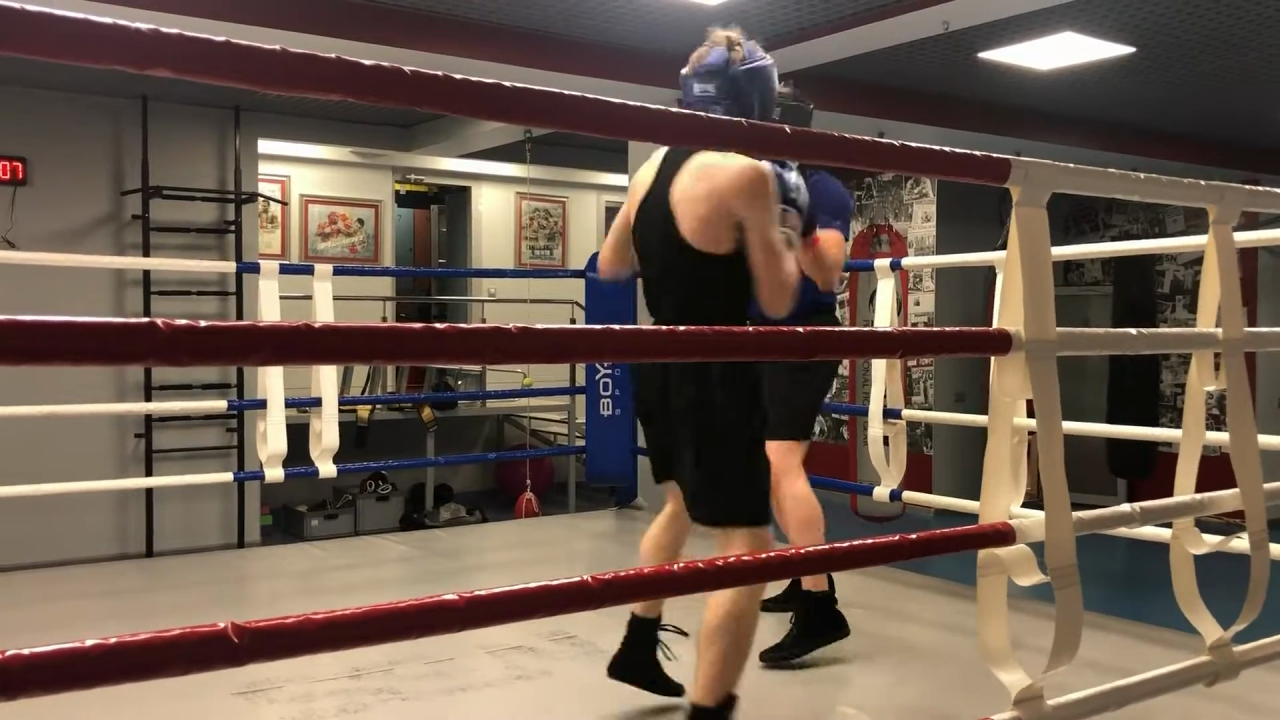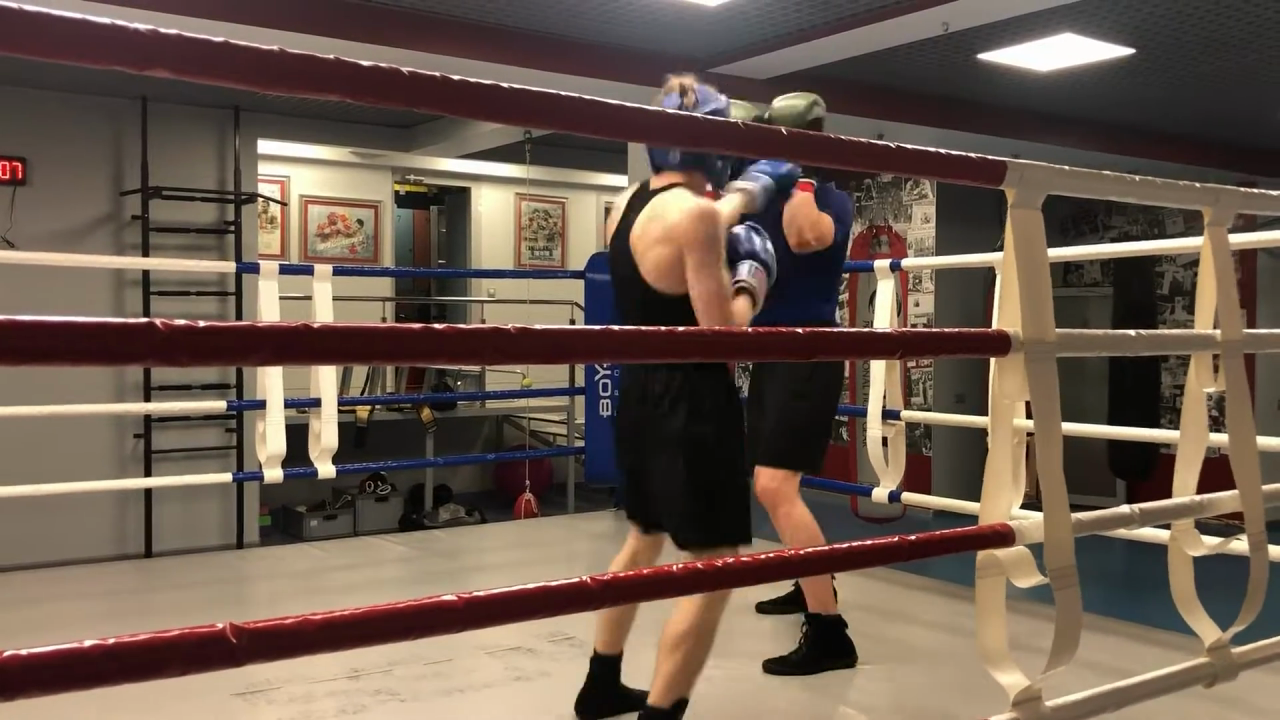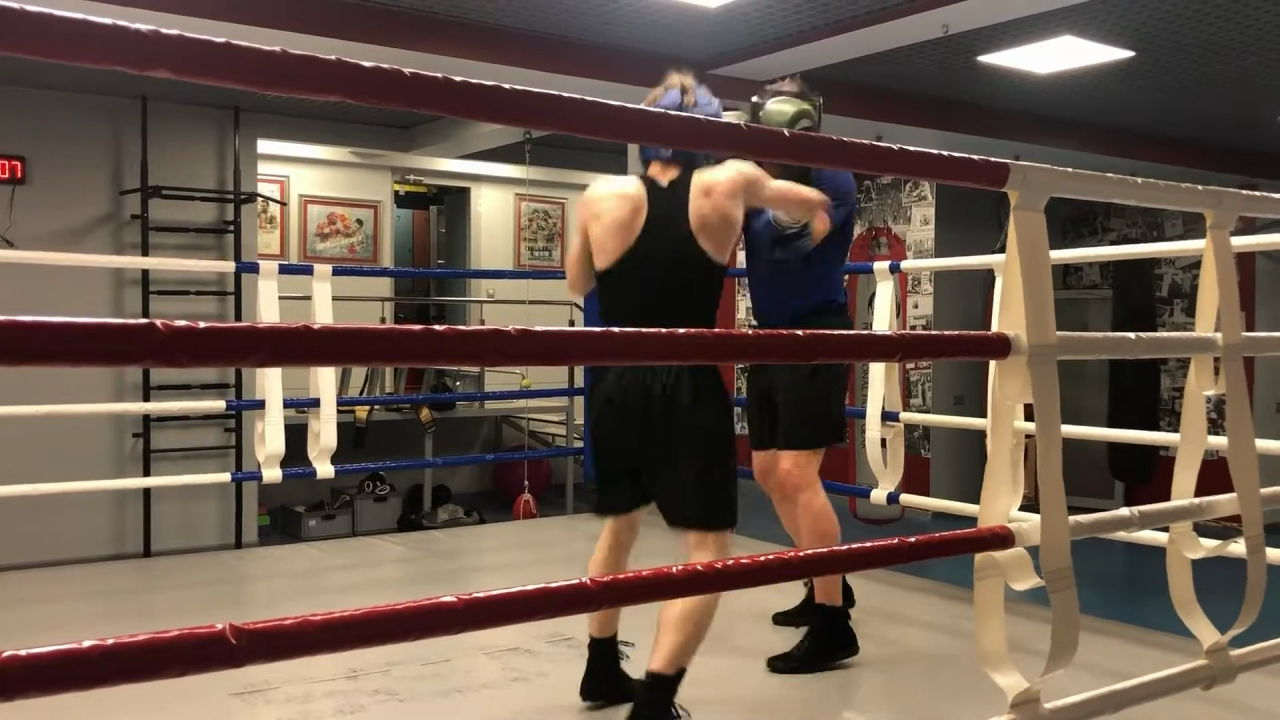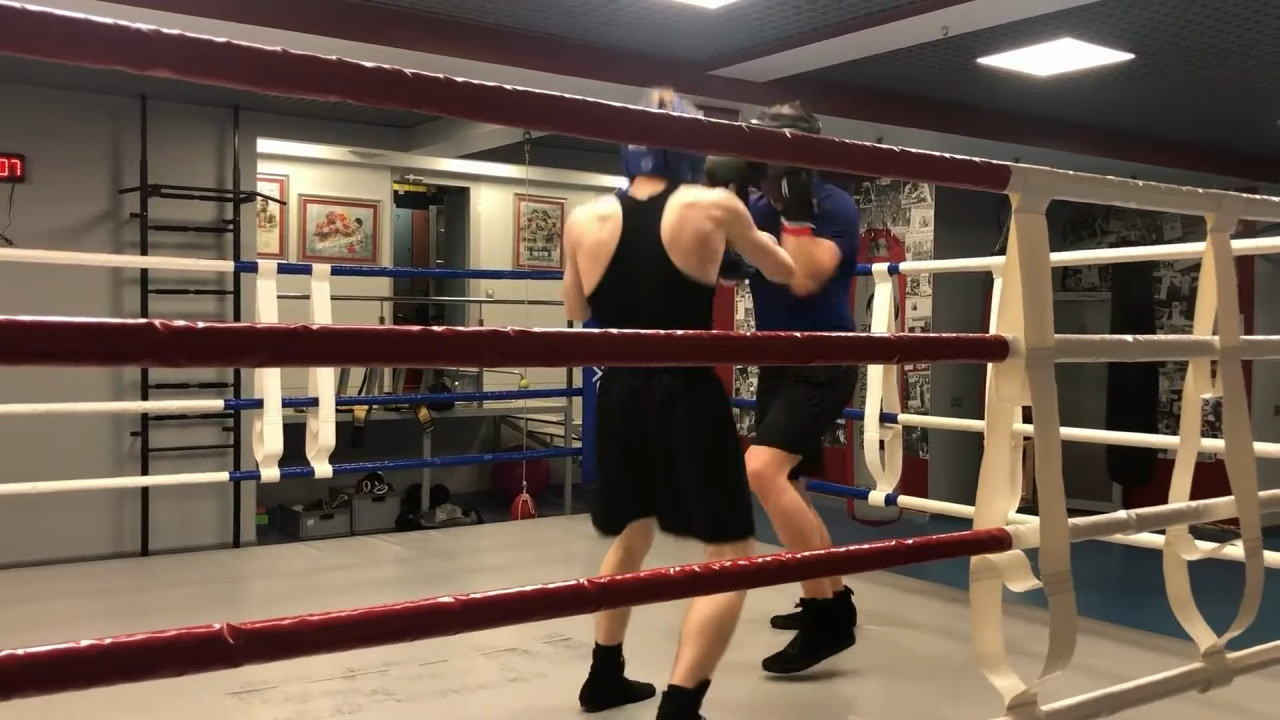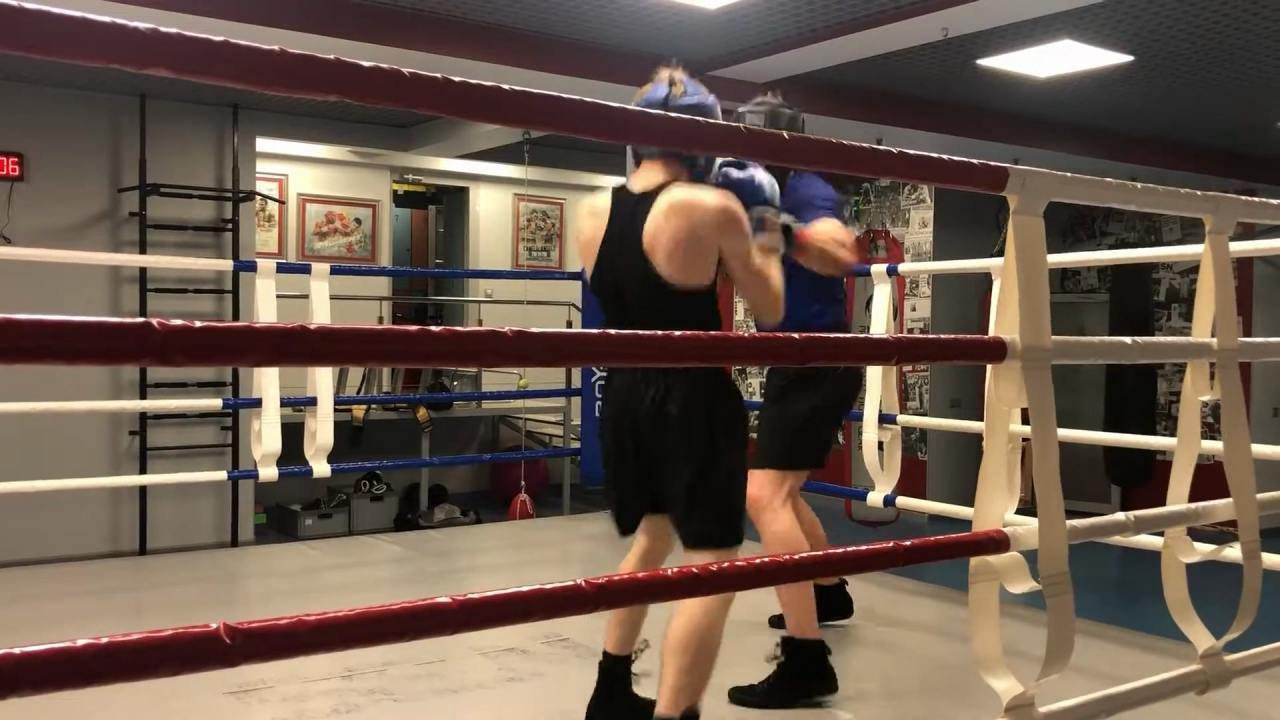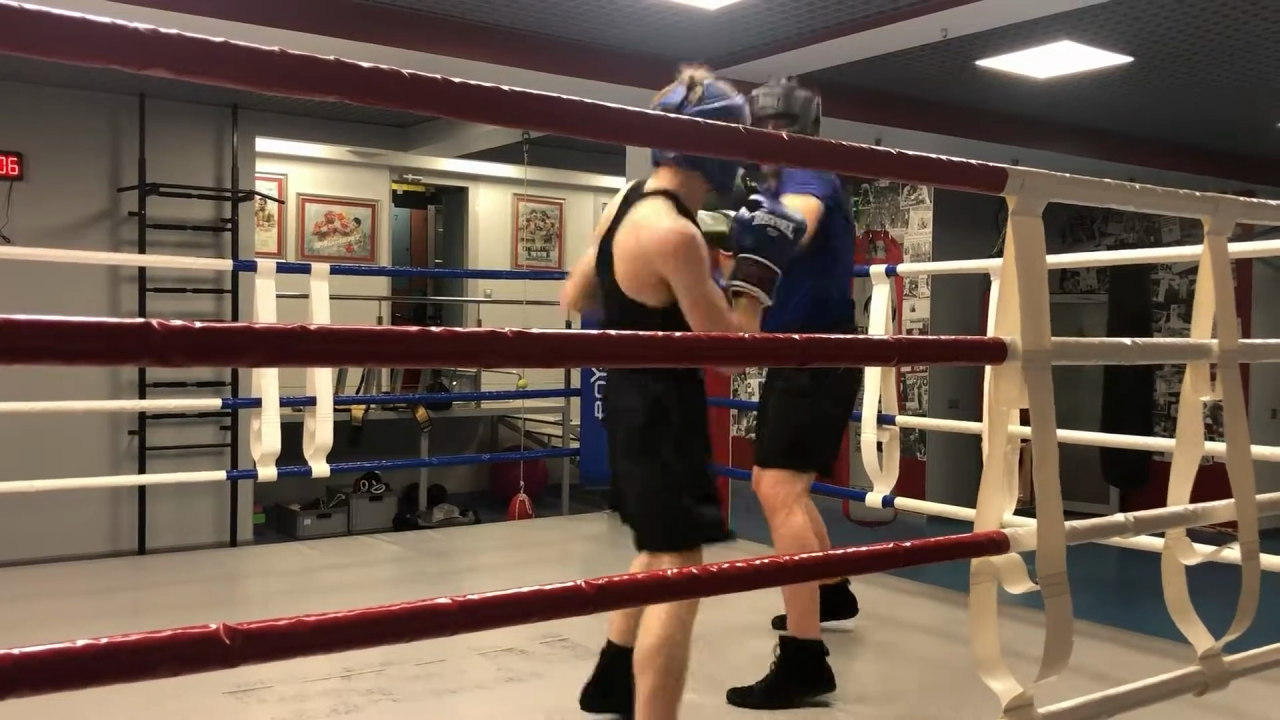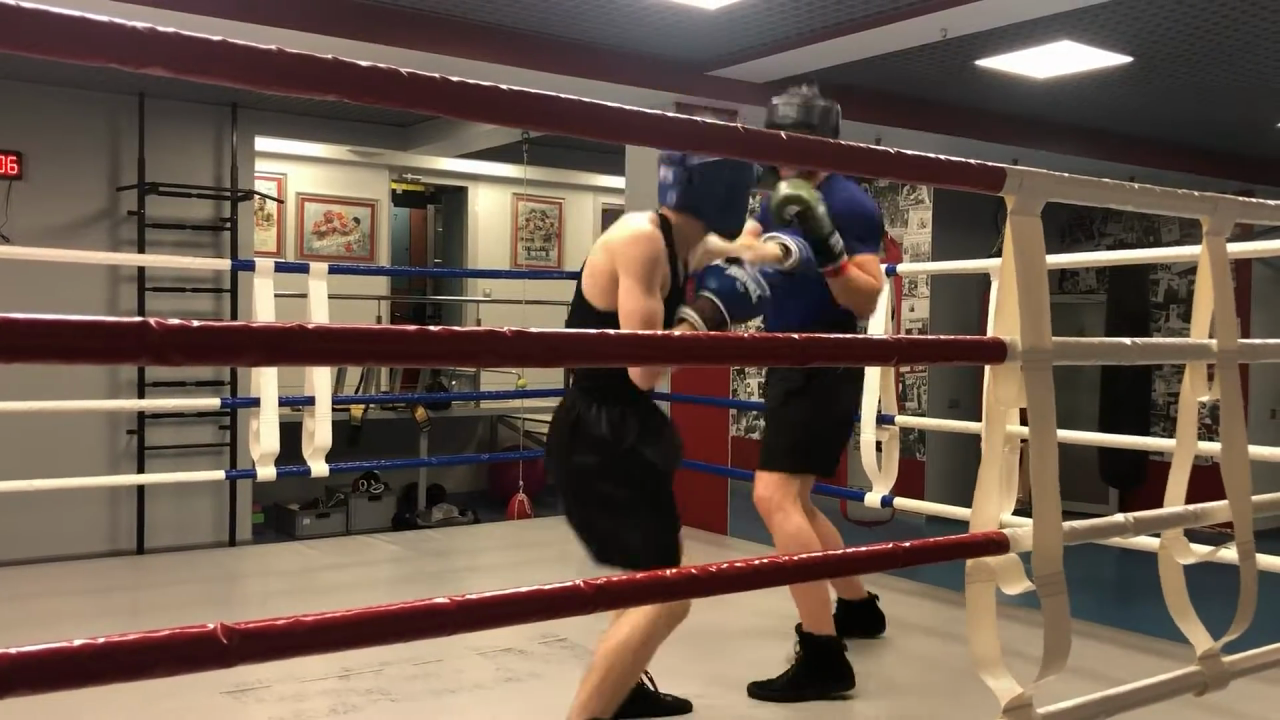
dt=0.2s
person 1, frame 1
left shoulder: (654, 169)
right shoulder: (745, 175)
left elbow: (611, 266)
right elbow: (776, 304)
right wrist: (785, 221)
left hip: (659, 369)
right hip: (710, 376)
left knee: (681, 506)
right knee: (748, 550)
left ankle: (638, 648)
person 1, frame 2
left shoulder: (630, 203)
right shoulder: (690, 218)
right elbow: (725, 331)
left wrist: (750, 187)
right wrist: (748, 272)
left hip: (642, 399)
right hip: (695, 406)
left knee: (645, 540)
person 1, frame 3
left shoulder: (600, 196)
right shoulder: (730, 182)
left elbow: (578, 284)
right elbow: (813, 205)
left hip: (616, 384)
right hip: (684, 387)
left knee: (623, 524)
right knee: (708, 550)
person 1, frame 4
left shoulder: (586, 220)
right shoulder: (713, 207)
right elbow: (784, 274)
right wrist: (750, 234)
left hip: (620, 402)
right hip: (688, 402)
left knee: (630, 537)
right knee: (727, 561)
person 1, frame 5
left shoulder: (592, 212)
right shoulder: (716, 210)
right elbow: (769, 306)
right wrist: (762, 220)
left hip: (627, 400)
right hip: (695, 403)
left knee: (653, 539)
right knee: (711, 569)
person 1, frame 6
left shoulder: (632, 204)
right shoulder: (671, 233)
left elbow: (575, 303)
right elbow: (729, 344)
right wrist: (760, 265)
left hip: (640, 401)
right hip: (659, 411)
left knee: (664, 549)
right knee: (679, 577)
person 1, frame 7
left shoulder: (685, 241)
right shoulder: (643, 242)
right elbow: (645, 368)
right wrist: (716, 307)
left hip: (618, 428)
right hip: (599, 433)
left knee: (647, 568)
right knee: (662, 596)
person 2, frame 1
left shoulder: (826, 192)
left elbow: (828, 275)
left knee: (782, 463)
right knee: (768, 467)
left ankle: (819, 609)
right ankle: (809, 578)
person 2, frame 2
left shoulder: (825, 195)
left elbow: (803, 240)
left wrist: (802, 172)
left hip: (808, 360)
right hip: (769, 361)
left knee: (778, 490)
right knee: (766, 484)
left ankle: (828, 633)
right ankle: (811, 585)
person 2, frame 3
left shoulder: (833, 180)
left elbow: (796, 228)
left wrist: (791, 166)
left knee: (794, 475)
right knee: (769, 472)
left ankle: (832, 627)
right ankle: (828, 591)
person 2, frame 4
left shoulder: (836, 209)
right shoulder: (755, 199)
left elbow: (802, 280)
left wrist: (795, 207)
left hip: (822, 369)
right hip: (780, 367)
left knee: (763, 471)
right knee: (781, 482)
left ankle: (822, 615)
right ankle: (831, 600)
person 2, frame 5
left shoulder: (806, 192)
right shoulder: (770, 198)
left elbow: (839, 255)
left wrist: (779, 222)
left hip: (815, 368)
right hip: (799, 365)
left knee: (763, 496)
right knee: (780, 492)
left ankle: (806, 662)
right ankle: (828, 593)
person 2, frame 6
left shoulder: (809, 177)
right shoulder: (782, 182)
left knee: (777, 491)
right knee: (788, 489)
left ankle: (802, 661)
right ankle: (832, 590)
person 2, frame 7
left shoulder: (850, 203)
right shoulder: (781, 198)
left elbow: (863, 301)
left wrist: (825, 245)
left hip: (823, 364)
right hip: (789, 363)
left knee: (774, 495)
right knee: (793, 501)
left ankle: (823, 658)
right ankle: (857, 605)
